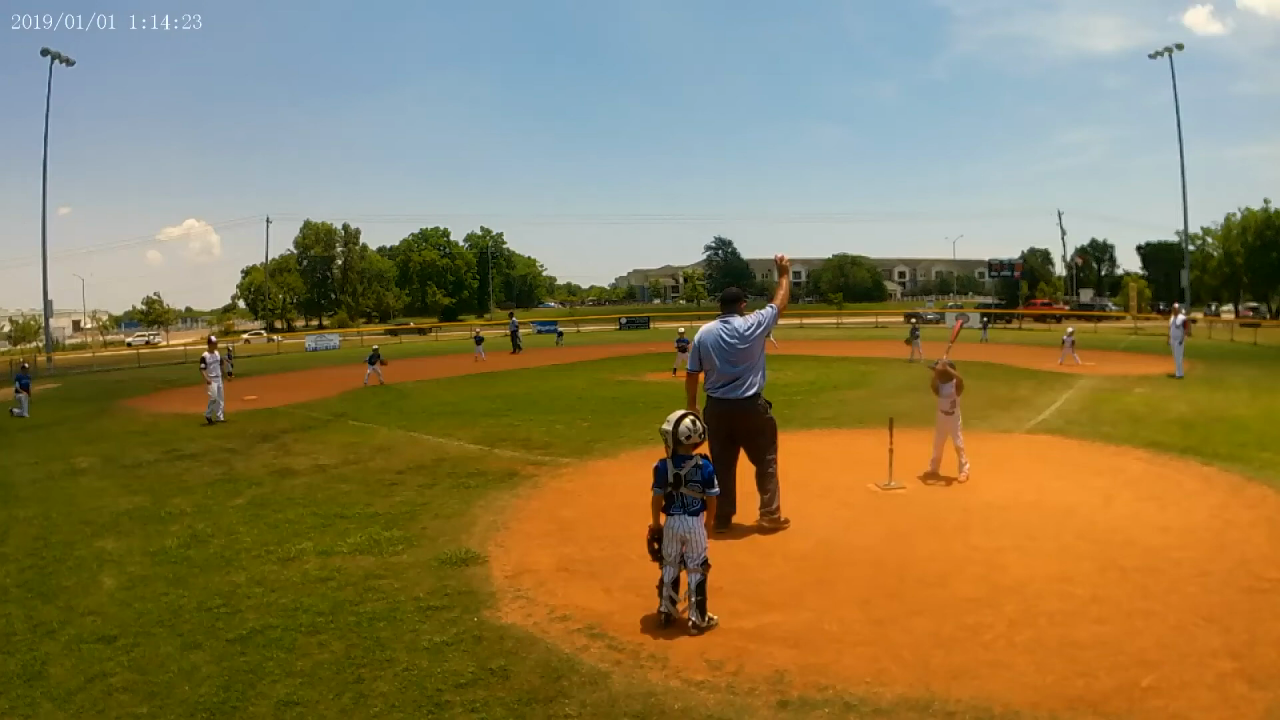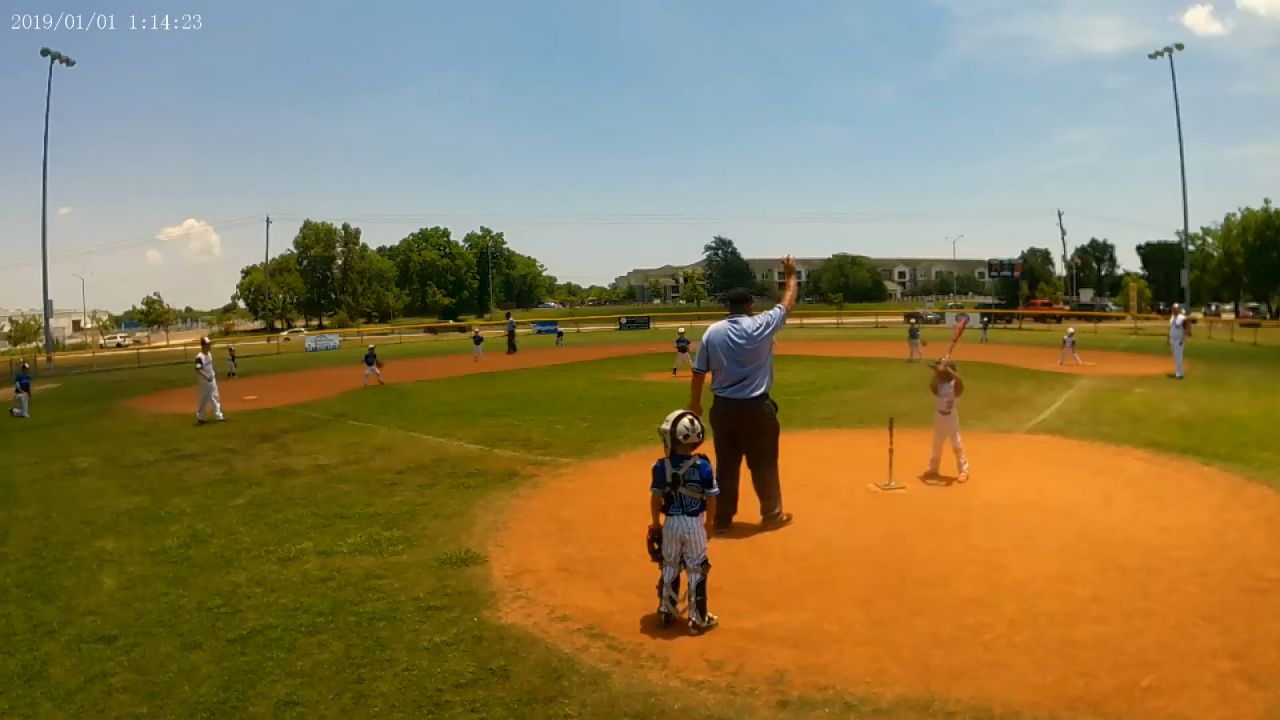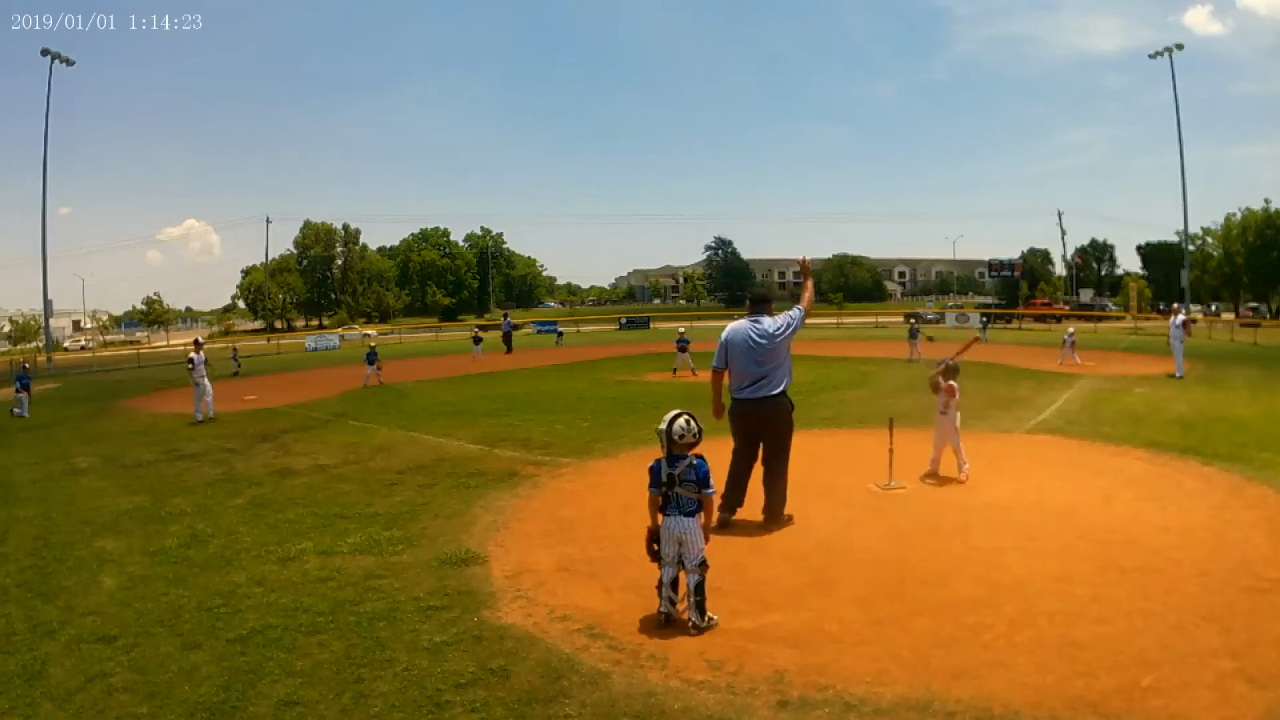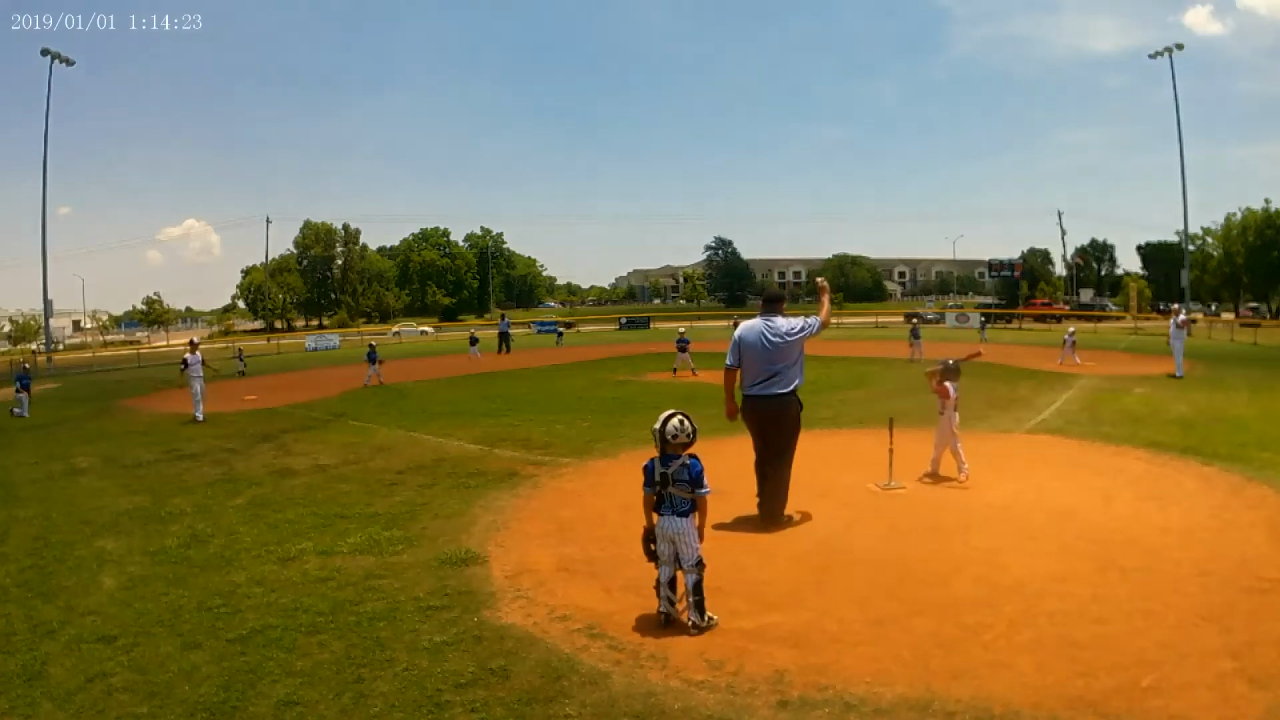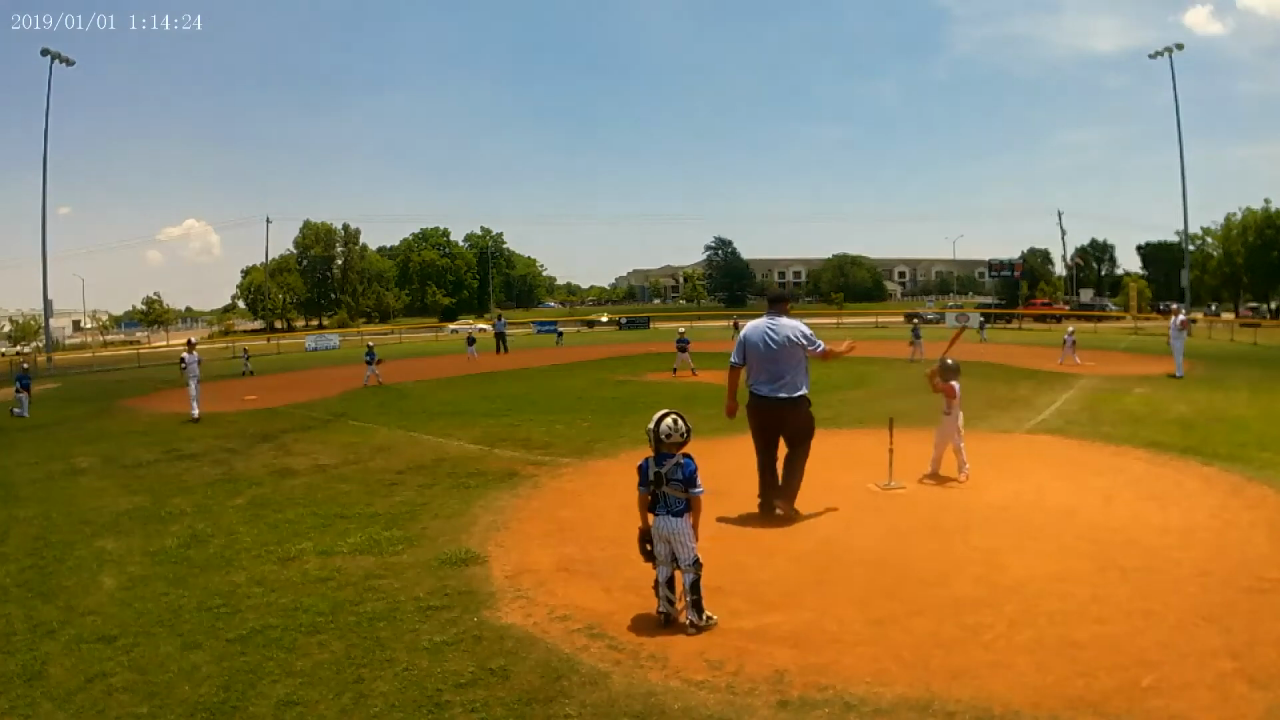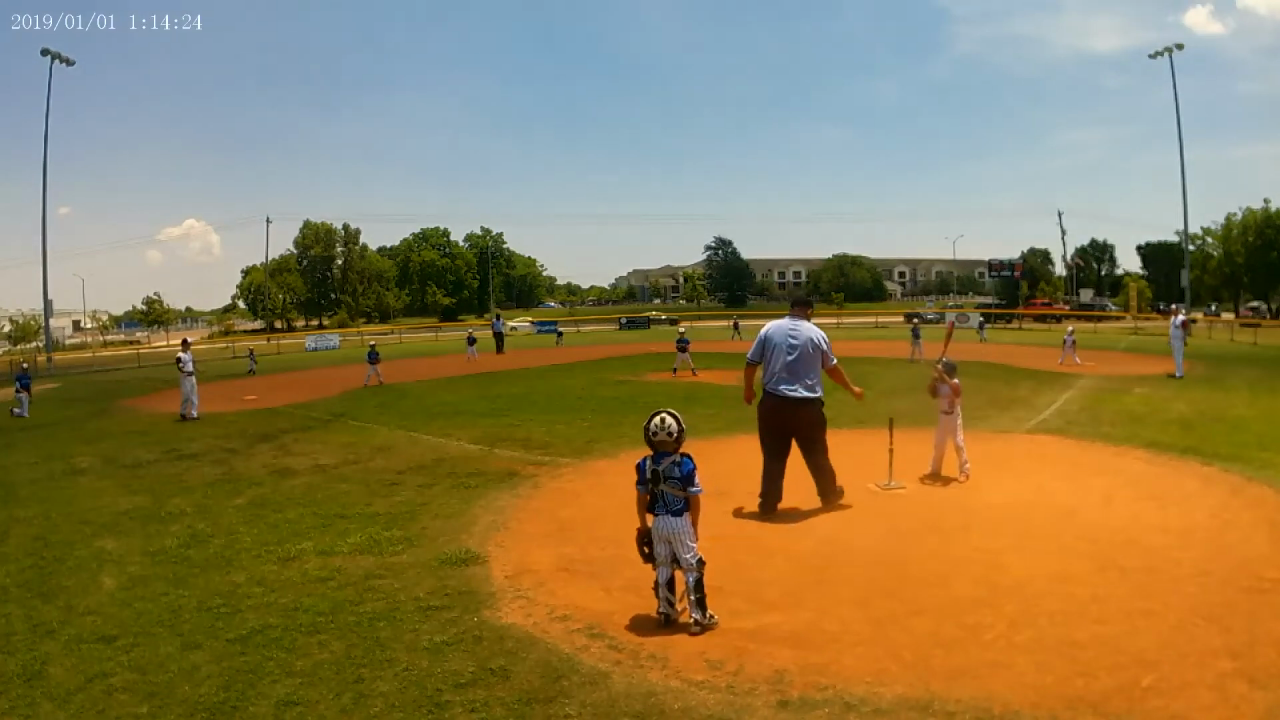
dt=0.3s
person 1, frame 1
left shoulder: (704, 332)
right shoulder: (752, 325)
left elbow: (692, 373)
right elbow: (780, 303)
left wrist: (692, 405)
right wrist: (784, 273)
left hip: (717, 407)
right hip: (750, 406)
left knee: (722, 465)
right knee: (765, 460)
left ankle: (722, 519)
right ankle: (770, 515)
person 1, frame 2
left shoulder: (713, 332)
right shoulder: (761, 326)
left elbow: (699, 372)
right elbow: (788, 303)
left wrist: (695, 403)
right wrist: (791, 274)
left hip: (723, 407)
right hip: (756, 407)
left knee: (725, 465)
right knee: (764, 464)
left ankle: (722, 518)
right ankle: (772, 515)
person 1, frame 3
left shoulder: (731, 330)
right shoulder: (779, 326)
left elbow: (717, 370)
right elbow: (806, 305)
left wrist: (716, 400)
right wrist: (807, 276)
left hip: (741, 406)
right hip: (774, 406)
left knee: (741, 460)
right knee: (775, 462)
left ankle: (727, 511)
right ankle: (773, 516)
person 1, frame 4
left shoulder: (744, 329)
right shoulder: (792, 327)
left elbow: (731, 369)
right elbow: (823, 320)
left wrist: (730, 401)
right wrist: (824, 293)
left hip: (752, 404)
right hip: (783, 404)
left knee: (763, 455)
right knee: (780, 460)
left ankle: (765, 506)
right ankle: (773, 515)
person 1, frame 5
left shoulder: (749, 329)
right shoulder: (797, 329)
left elbow: (735, 367)
right elbow: (824, 353)
left wrist: (731, 398)
right wrist: (844, 349)
left hip: (759, 403)
right hip: (792, 403)
left knee: (765, 455)
right knee: (798, 450)
left ankle: (767, 506)
right ankle: (784, 501)
person 1, frame 6
left shoulder: (770, 329)
right shoulder: (816, 333)
left elbow: (751, 363)
right elbow: (832, 369)
left wrist: (748, 388)
right wrist: (852, 389)
left hip: (773, 402)
right hip: (806, 404)
left knee: (773, 455)
right knee: (816, 452)
left ankle: (768, 504)
right ankle: (829, 494)
person 2, frame 1
left shoulder: (663, 467)
right shoulder: (705, 466)
left elbow: (657, 499)
right elbow: (712, 500)
left wrist: (656, 524)
right wrist: (706, 523)
left hip: (671, 523)
right hip: (695, 523)
left knee: (669, 567)
right knee: (697, 570)
left ankle: (666, 612)
right ankle: (698, 619)
person 2, frame 2
left shoulder: (661, 467)
right shoulder: (703, 466)
left elbow: (656, 499)
right elbow: (711, 500)
left wrist: (655, 524)
right wrist: (707, 524)
left hip: (671, 523)
right hip: (695, 523)
left knee: (669, 567)
right knee: (697, 570)
left ankle: (666, 612)
right ankle: (698, 619)
person 2, frame 3
left shoulder: (658, 466)
right shoulder: (700, 466)
left elbow: (653, 499)
right elbow: (707, 500)
left wrist: (654, 524)
right wrist: (707, 526)
left hip: (668, 523)
right hip: (692, 524)
left knee: (668, 568)
right knee: (695, 571)
left ankle: (666, 613)
right ankle: (698, 619)
person 2, frame 4
left shoulder: (652, 466)
right shoulder: (694, 466)
left elbow: (648, 499)
right elbow: (702, 500)
left wrist: (649, 524)
right wrist: (701, 526)
left hip: (663, 523)
right hip: (685, 523)
left knee: (665, 568)
right knee: (693, 570)
left ankle: (666, 612)
right ankle: (697, 618)
person 2, frame 5
left shoulder: (647, 466)
right shoulder: (687, 465)
left elbow: (643, 499)
right elbow: (696, 500)
left wrist: (645, 524)
right wrist: (695, 526)
left hip: (658, 523)
right hip: (681, 523)
left knee: (663, 568)
right knee: (690, 569)
left ankle: (665, 612)
right ankle: (696, 618)
person 2, frame 6
left shoulder: (645, 465)
right shoulder: (686, 464)
left elbow: (641, 499)
right elbow: (694, 499)
left wrist: (643, 525)
right wrist: (694, 526)
left hip: (658, 523)
right hip: (680, 522)
left knee: (663, 568)
right knee: (692, 568)
left ankle: (666, 613)
right ankle: (699, 616)
